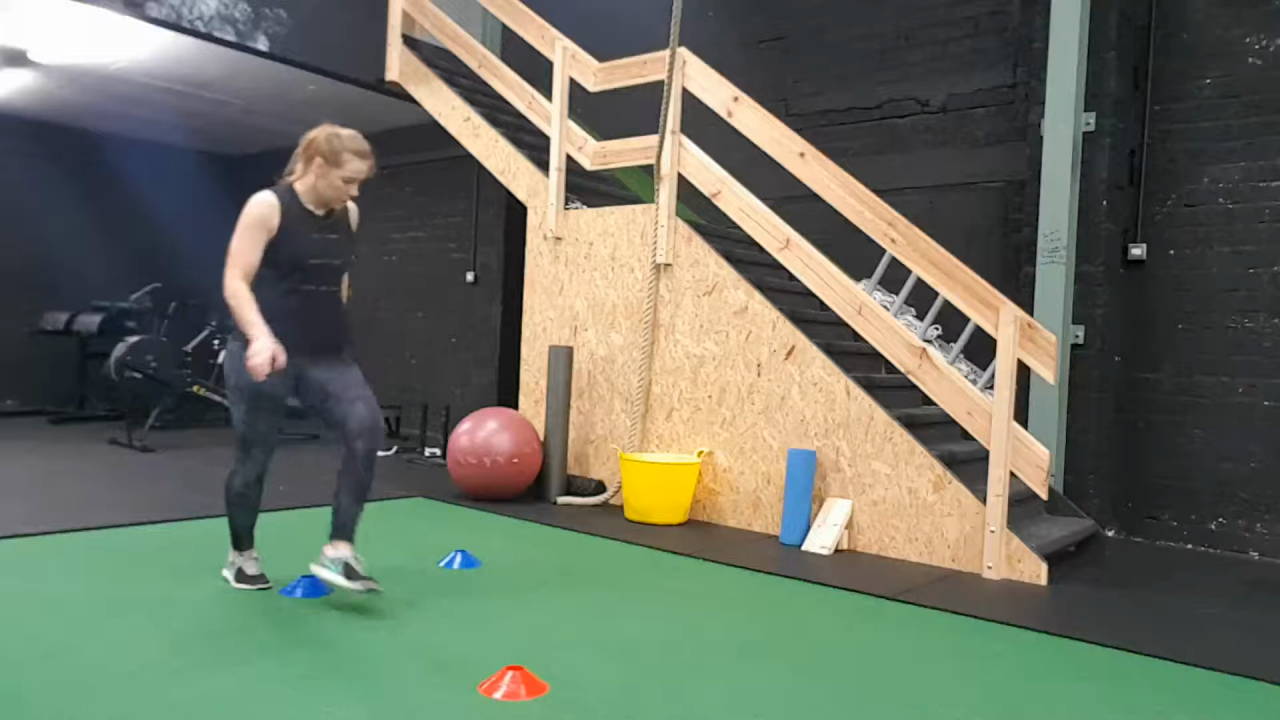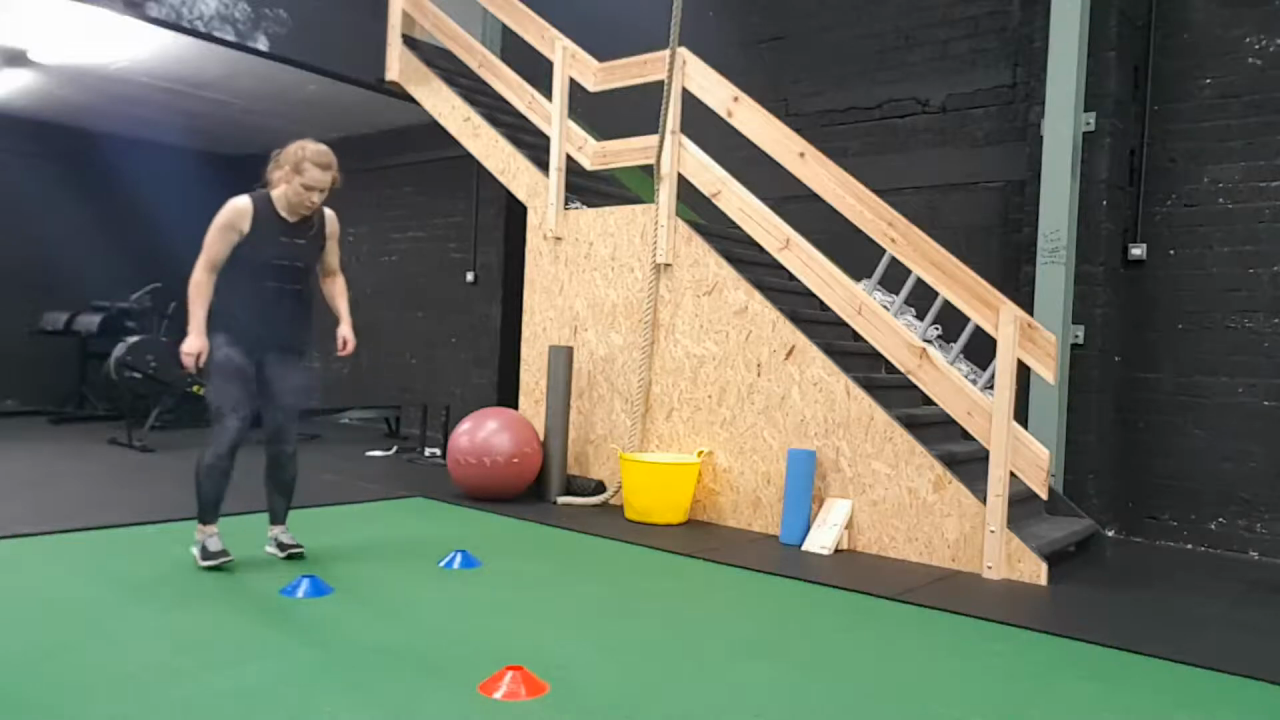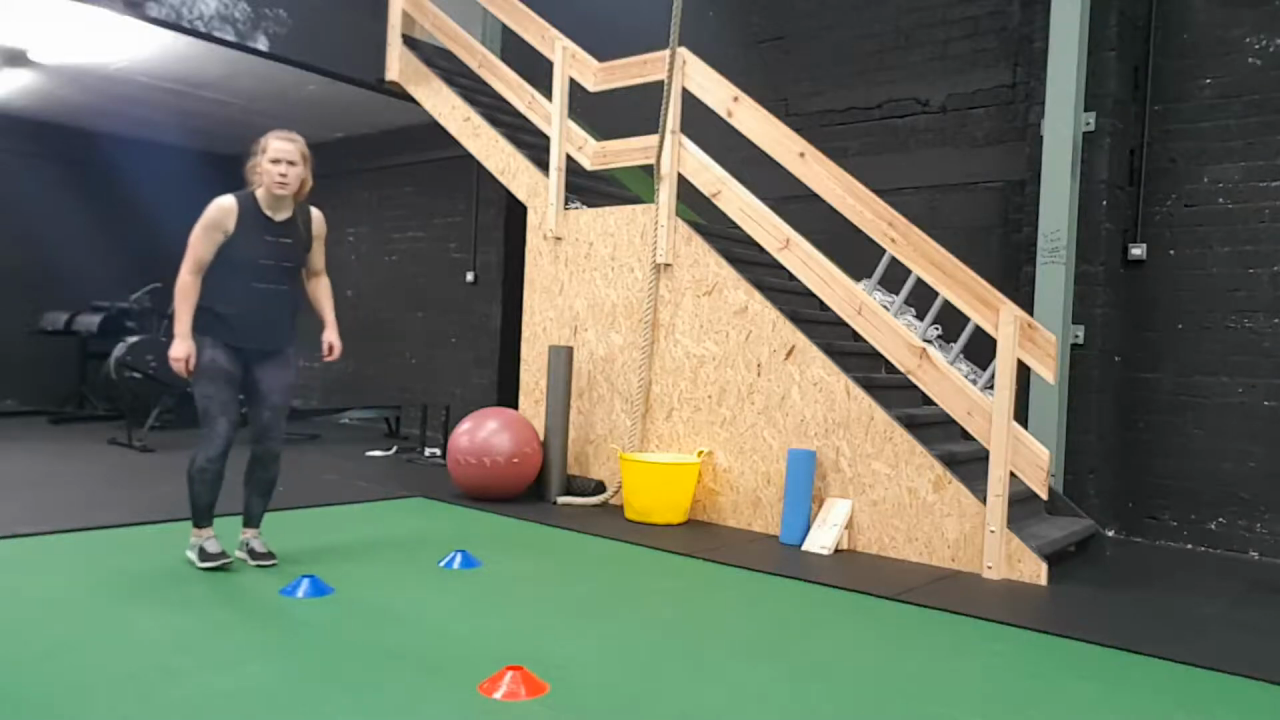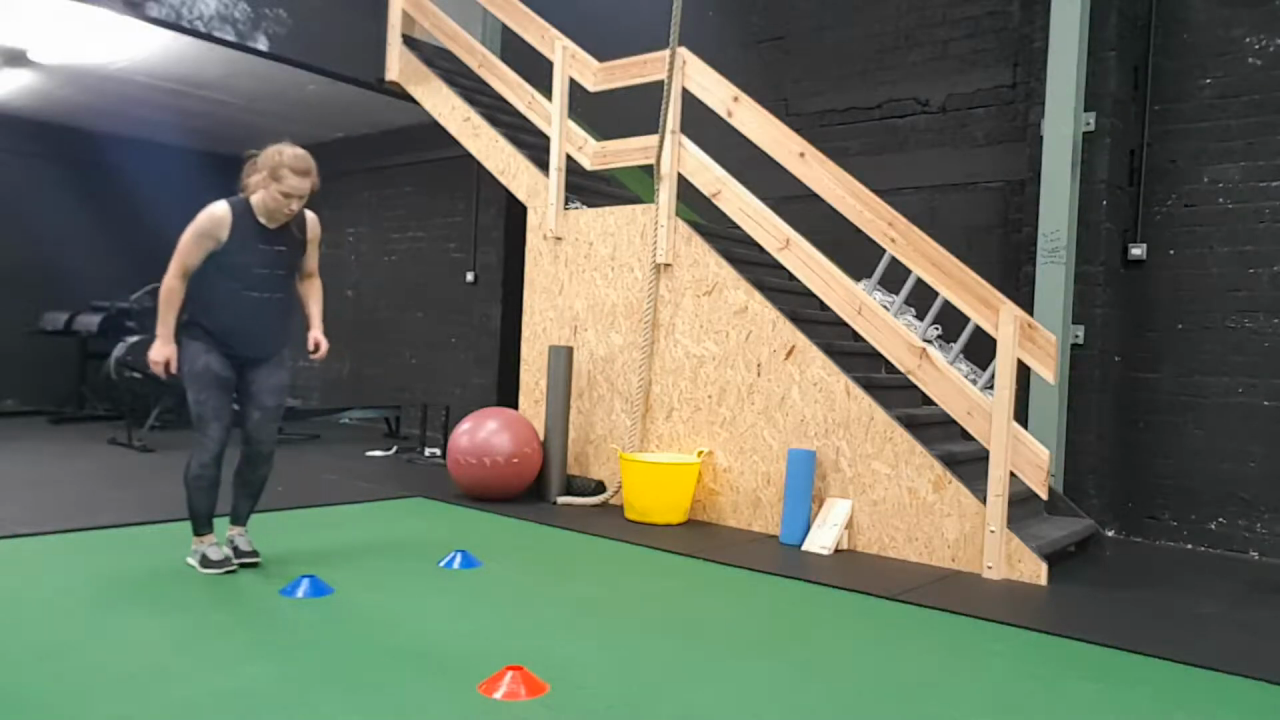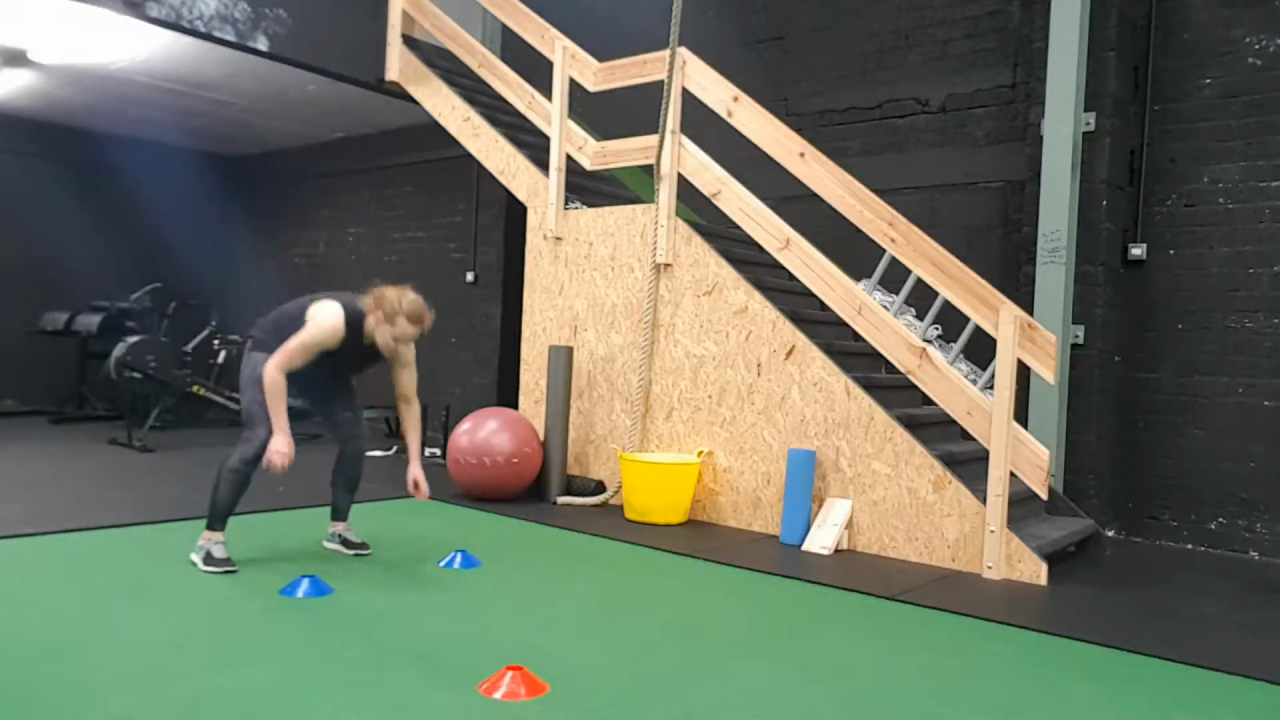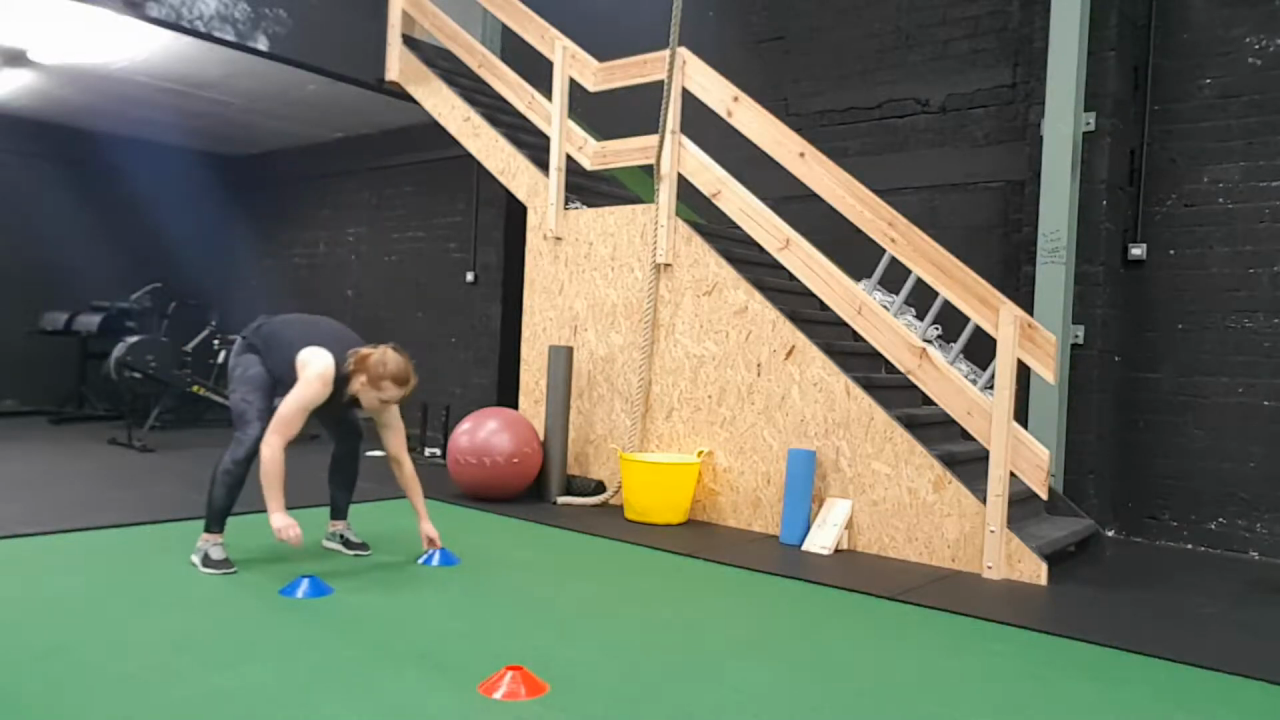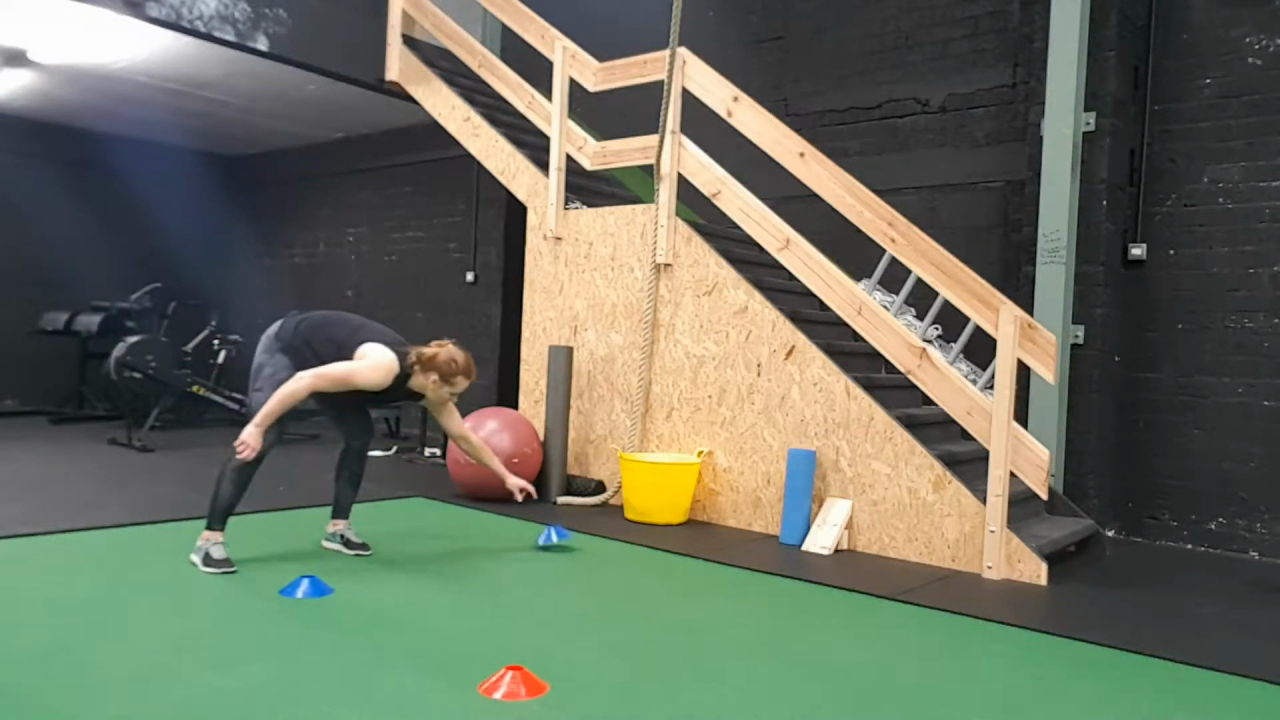
dt=0.7s
person 1, frame 1
left shoulder: (348, 215)
right shoulder: (266, 207)
right elbow: (235, 282)
right wrist: (260, 339)
left hip: (325, 354)
right hip: (263, 355)
left knee: (367, 429)
right knee: (254, 457)
left ankle: (338, 550)
right ankle: (241, 556)
person 1, frame 2
left shoulder: (326, 223)
right shoulder: (242, 211)
left elbow: (330, 275)
right elbow: (205, 271)
left wrist: (344, 320)
right wrist: (196, 332)
left hip: (288, 349)
right hip: (231, 341)
left knee: (284, 439)
right knee: (229, 432)
left ankle: (278, 530)
right ankle: (205, 532)
person 1, frame 3
left shoulder: (312, 221)
right shoulder: (226, 210)
left elbow: (316, 276)
right elbow: (191, 273)
left wrist: (329, 325)
right wrist: (182, 335)
left hip: (275, 350)
right hip: (218, 343)
left knee: (269, 443)
right knee: (218, 438)
left ankle: (251, 534)
right ankle: (201, 534)
person 1, frame 4
left shoulder: (308, 226)
right shoulder: (220, 217)
left elbow: (308, 277)
right elbow: (177, 275)
left wrist: (316, 325)
right wrist: (164, 338)
left hip: (270, 353)
right hip: (208, 346)
left knee: (261, 443)
right knee: (213, 442)
left ankle: (237, 531)
right ankle: (202, 541)
person 1, frame 5
left shoulder: (400, 343)
right shoulder: (333, 322)
left elbow: (408, 401)
right elbow: (275, 368)
left wrist: (414, 464)
right wrist: (281, 434)
right hip: (269, 351)
left knee: (353, 436)
right knee: (257, 438)
left ankle: (338, 528)
right ankle: (209, 539)
person 1, frame 6
left shoulder: (382, 389)
right shoulder: (320, 376)
left elbow: (399, 458)
right elbow: (272, 442)
left wrist: (423, 519)
right wrist: (277, 513)
left hip: (305, 350)
right hip: (258, 351)
left knee: (350, 437)
right knee: (250, 439)
left ankle: (338, 528)
right ankle: (208, 541)
person 1, frame 7
left shoulder: (429, 385)
right shoulder: (384, 369)
left elbow: (464, 436)
right elbow: (307, 380)
left wrist: (507, 477)
right wrist: (256, 426)
left hip: (324, 359)
right hip: (285, 346)
left knee: (360, 434)
right knee: (259, 442)
left ankle: (337, 528)
right ankle: (210, 539)
